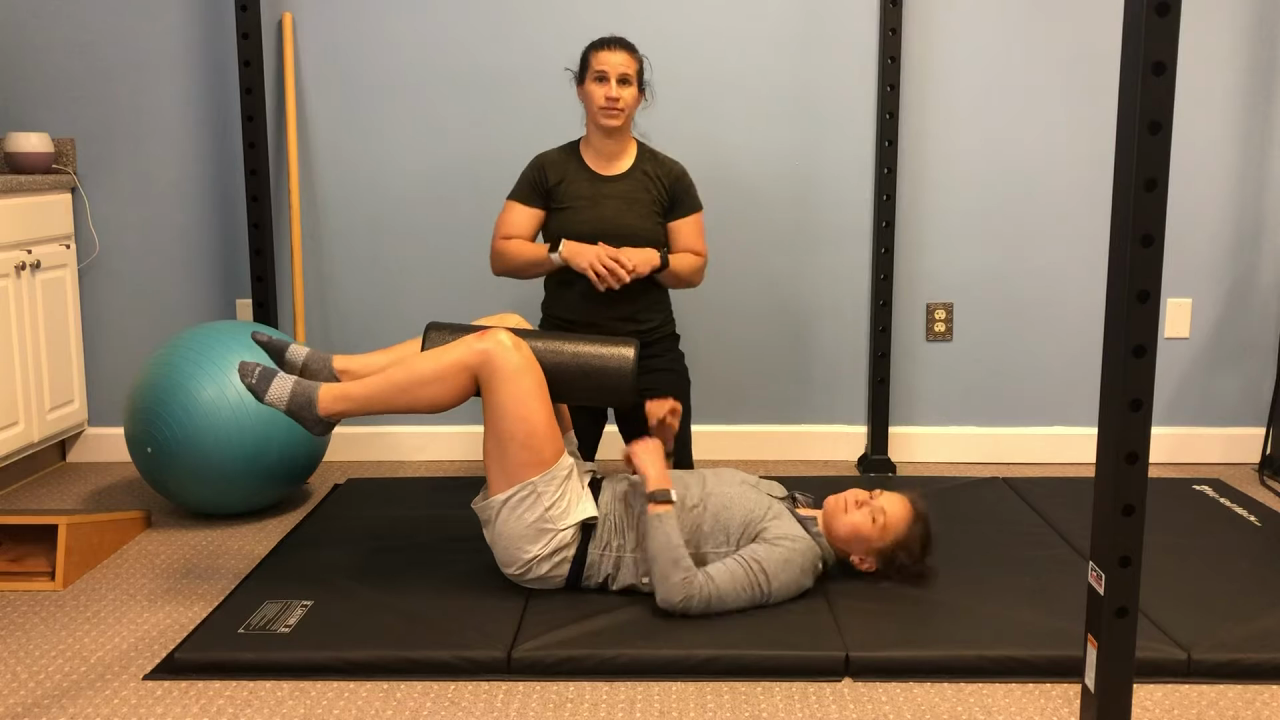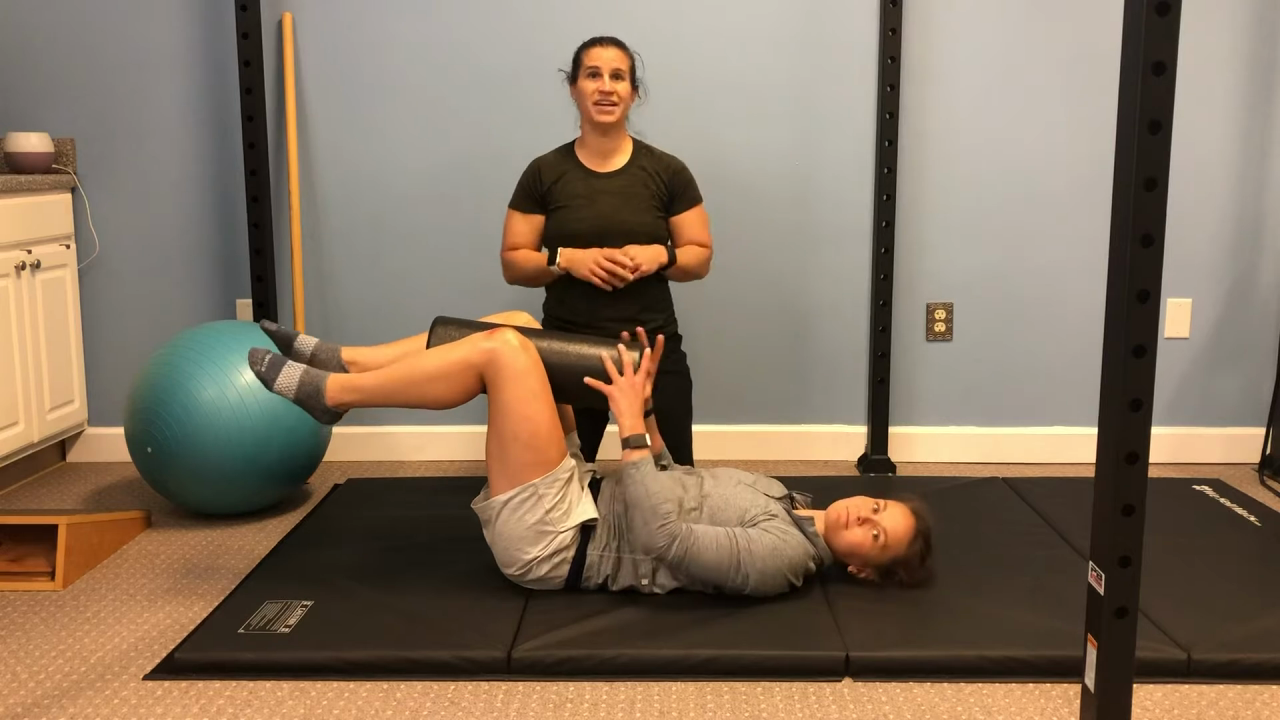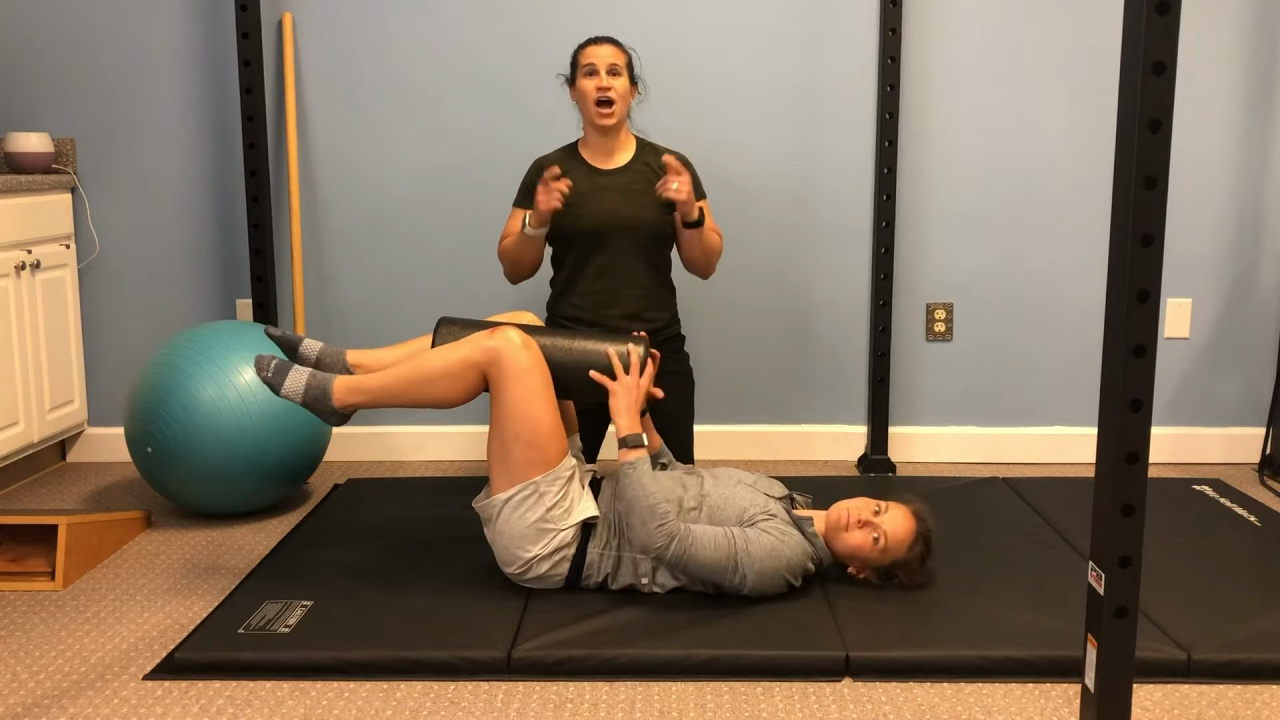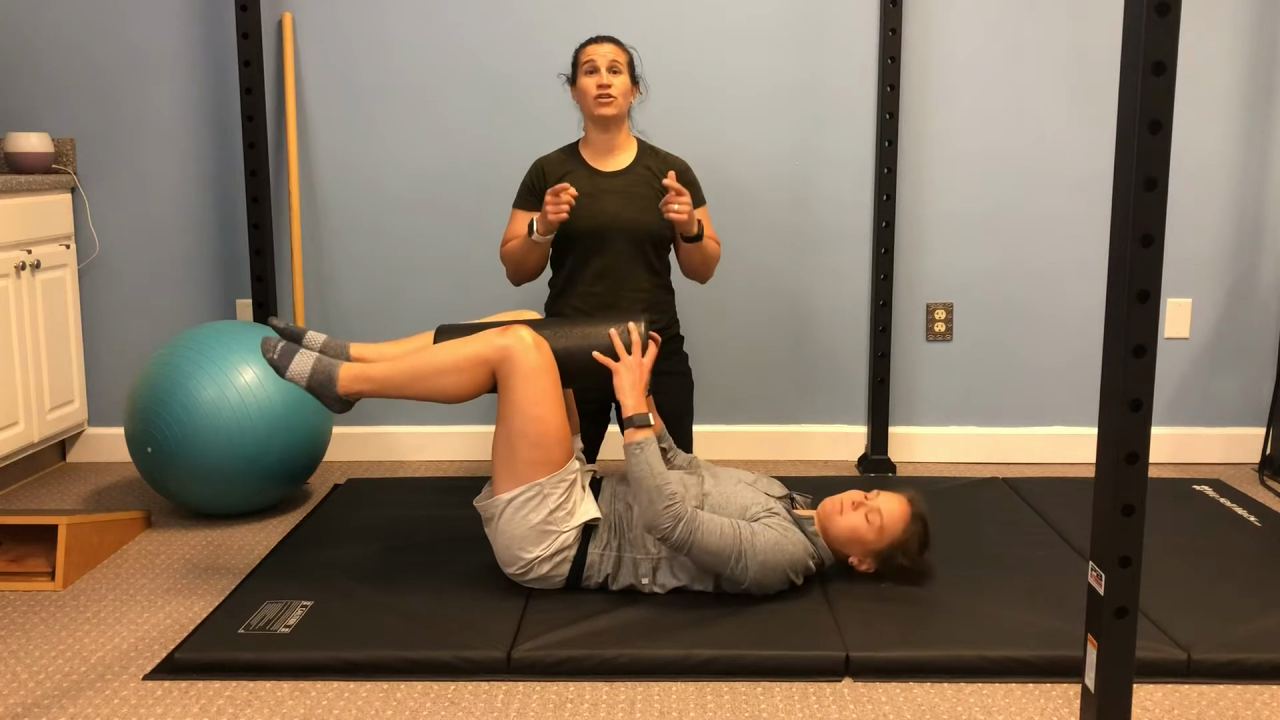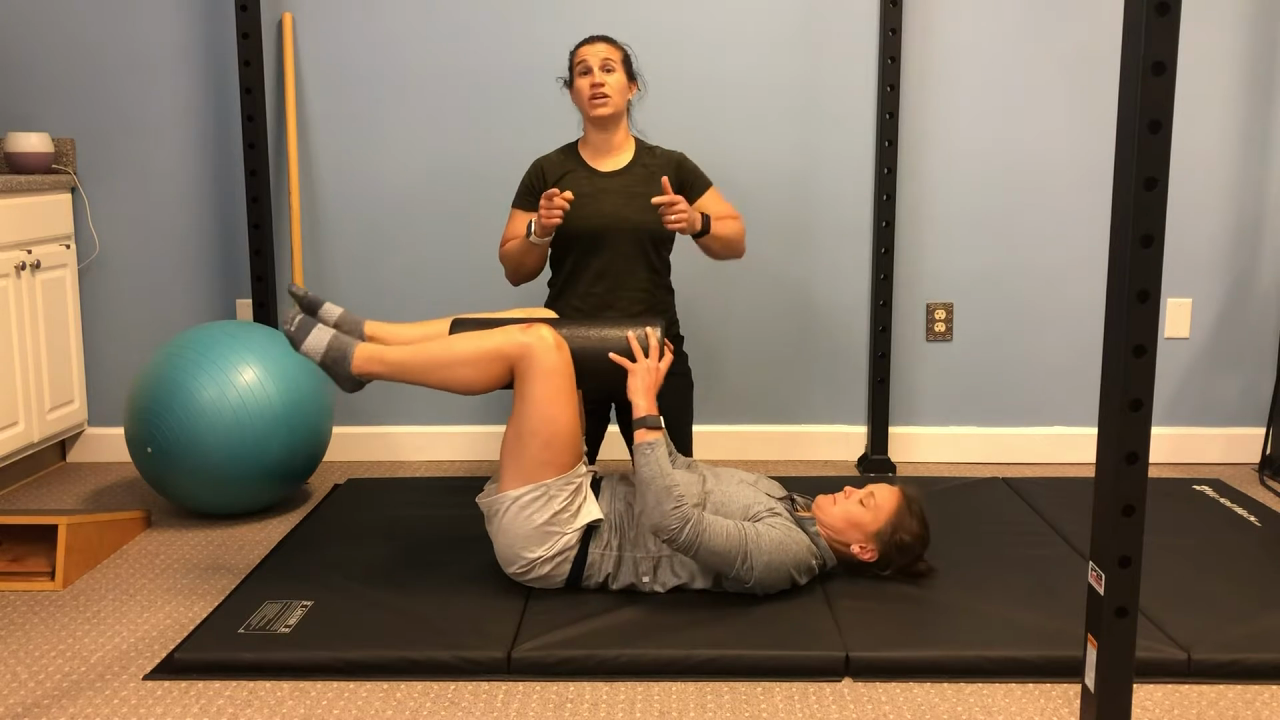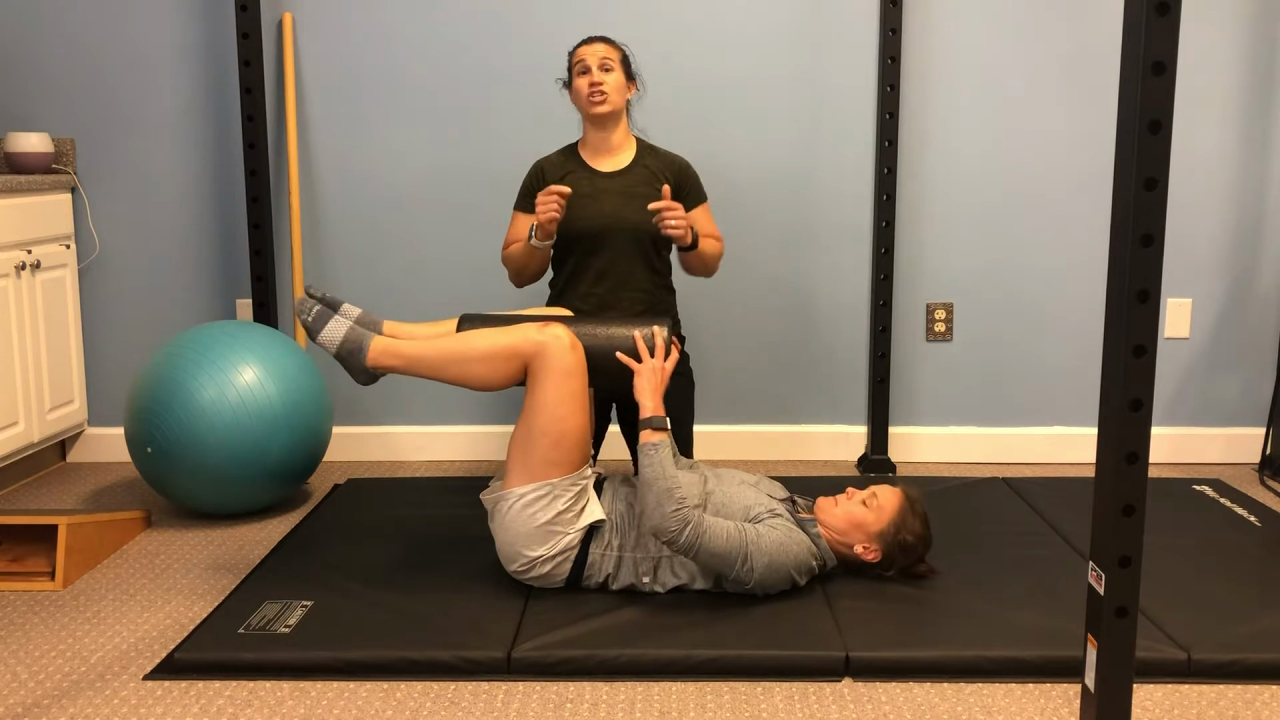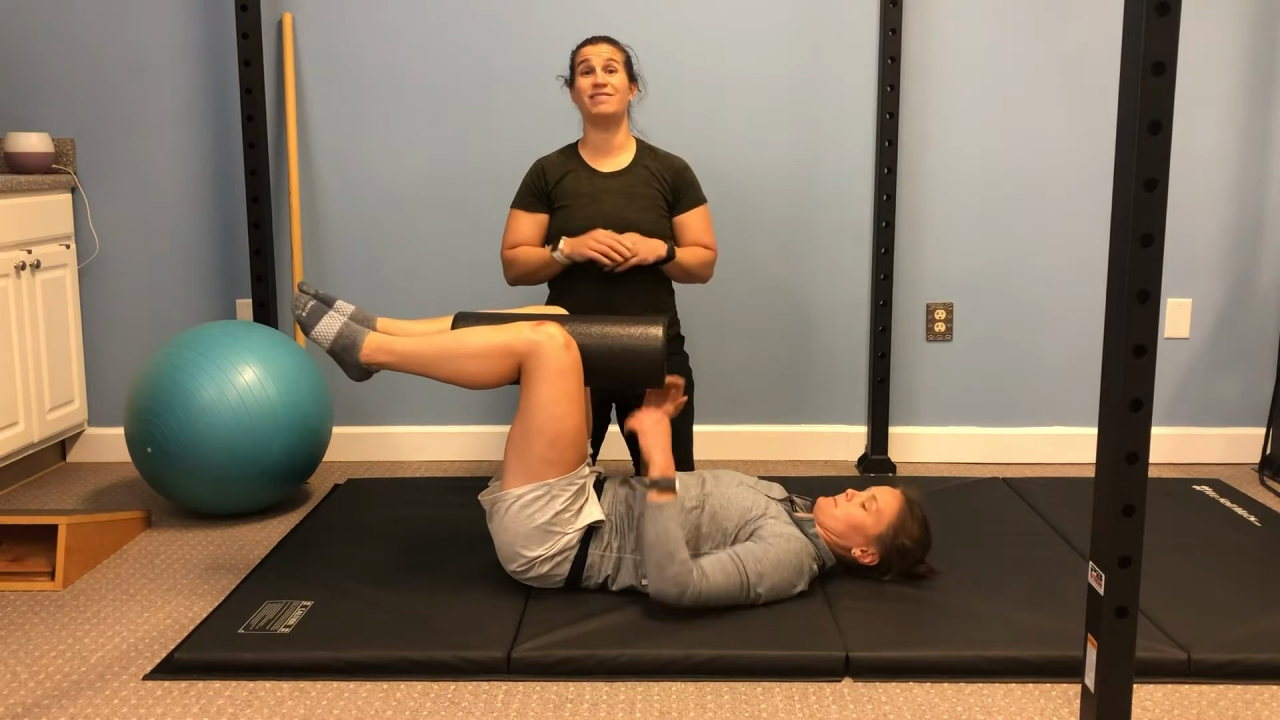
dt=0.3s
person 1, frame 1
left shoulder: (796, 557)
right shoulder: (789, 505)
left elbow: (680, 591)
left wrist: (654, 481)
right wrist: (661, 444)
left hip: (550, 540)
right hip: (585, 499)
left knee: (498, 352)
right knee: (507, 329)
left ankle: (319, 402)
right ankle: (329, 369)
person 1, frame 2
left shoulder: (784, 556)
right shoulder: (789, 505)
left elbow: (660, 537)
left wrist: (630, 425)
right wrist: (645, 406)
left hip: (548, 542)
right hip: (584, 497)
left knee: (503, 351)
right knee: (516, 325)
left ankle: (327, 394)
right ankle: (338, 360)
person 1, frame 3
left shoulder: (781, 557)
right shoulder: (791, 506)
left elbow: (659, 537)
left wrist: (625, 424)
right wrist: (644, 415)
left hip: (548, 539)
right hip: (582, 498)
left knee: (506, 348)
right knee: (521, 326)
left ankle: (332, 393)
right ankle: (344, 364)
person 1, frame 4
left shoulder: (782, 555)
right shoulder: (791, 506)
left elbow: (666, 518)
left wrist: (630, 406)
right wrist: (644, 400)
left hip: (549, 540)
right hip: (586, 497)
left knee: (517, 347)
right knee: (525, 326)
left ankle: (341, 382)
right ankle: (345, 355)
person 1, frame 5
left shoulder: (785, 554)
right shoulder: (787, 506)
left elbow: (671, 521)
left wrist: (642, 408)
right wrist: (649, 402)
left hip: (548, 541)
right hip: (586, 502)
left knee: (538, 346)
right knee: (543, 323)
left ankle: (351, 359)
right ankle: (359, 332)
person 1, frame 6
left shoulder: (786, 555)
right shoulder: (788, 510)
left elbow: (670, 523)
right elbow: (682, 483)
left wrist: (649, 407)
right wrist: (656, 399)
left hip: (549, 540)
right hip: (589, 502)
left knee: (554, 344)
right knee: (556, 322)
left ankle: (368, 353)
right ankle: (373, 331)
person 1, frame 7
left shoulder: (788, 556)
right shoulder: (786, 506)
left elbow: (673, 581)
left wrist: (659, 465)
right wrist: (655, 423)
left hip: (551, 539)
right hip: (589, 502)
left knee: (547, 343)
right knee: (551, 323)
left ankle: (366, 350)
right ankle: (370, 328)
person 2, frame 1
left shoulder: (668, 175)
right shoulder: (547, 169)
left elbow: (695, 266)
right elbow: (502, 256)
left wrist: (654, 259)
right wrist: (567, 251)
left hip: (651, 355)
person 2, frame 2
left shoulder: (667, 171)
right shoulder: (544, 172)
left elbow: (700, 257)
right elbow: (513, 262)
left wrist: (661, 256)
right wrist: (566, 260)
person 2, frame 3
left shoulder: (669, 167)
right shoulder: (549, 171)
left elbow: (705, 265)
right elbow: (514, 270)
left wrist: (691, 211)
right wrist: (539, 220)
left hip: (657, 353)
person 2, frame 4
left shoulder: (669, 170)
right shoulder: (548, 171)
left elbow: (703, 271)
right elbow: (516, 272)
left wrist: (689, 227)
right wrist: (544, 228)
left hip: (656, 355)
person 2, frame 5
left shoulder: (670, 167)
right shoulder: (547, 171)
left elbow: (735, 241)
right elbow: (514, 270)
left wrist: (695, 224)
right wrist: (541, 231)
person 2, frame 6
left shoulder: (670, 169)
right shoulder: (548, 172)
left elbow: (710, 260)
right elbow: (518, 273)
left wrist: (686, 237)
right wrist: (542, 232)
person 2, frame 7
left shoulder: (671, 171)
right shoulder: (547, 172)
left elbow: (704, 263)
right elbow: (514, 266)
left wrist: (659, 250)
right wrist: (569, 249)
